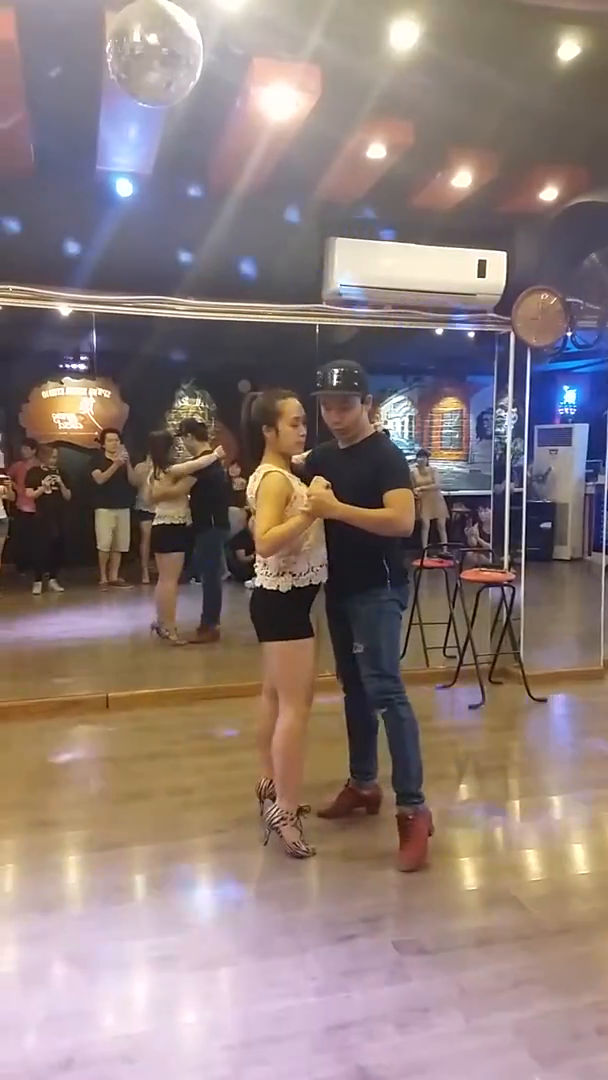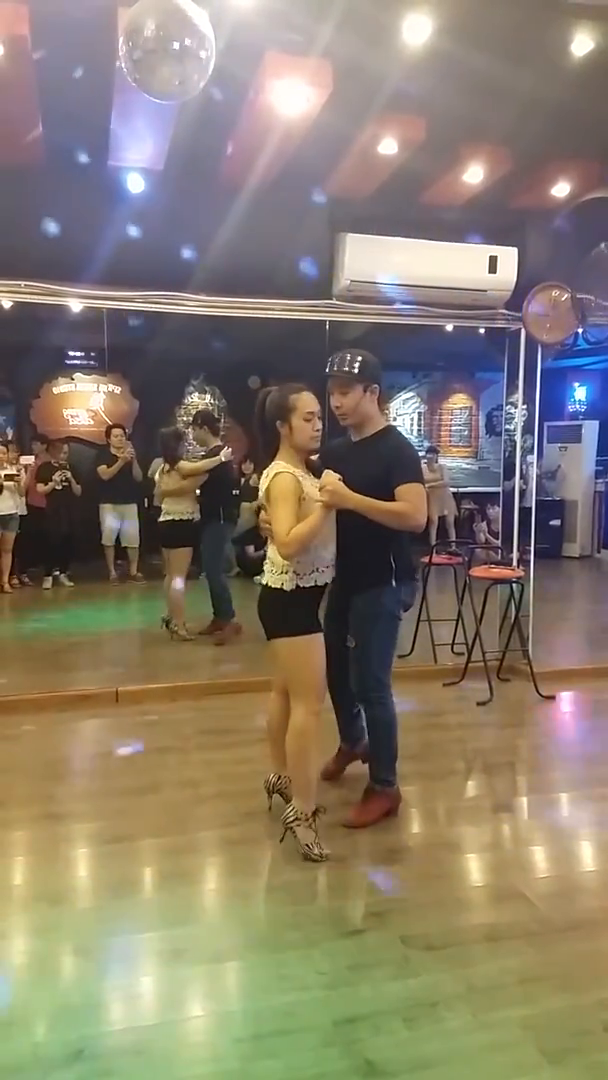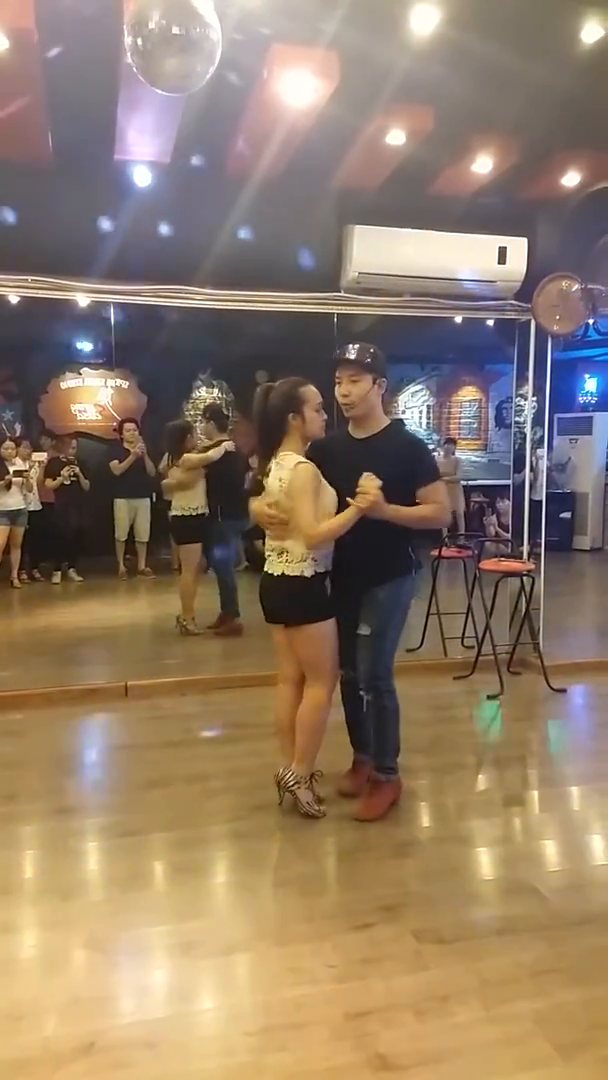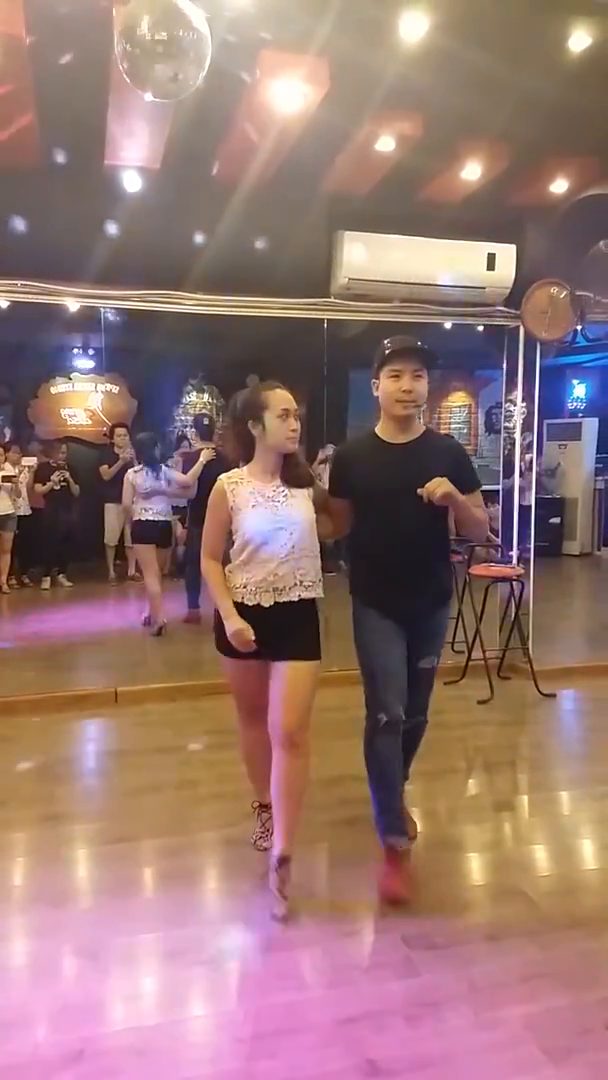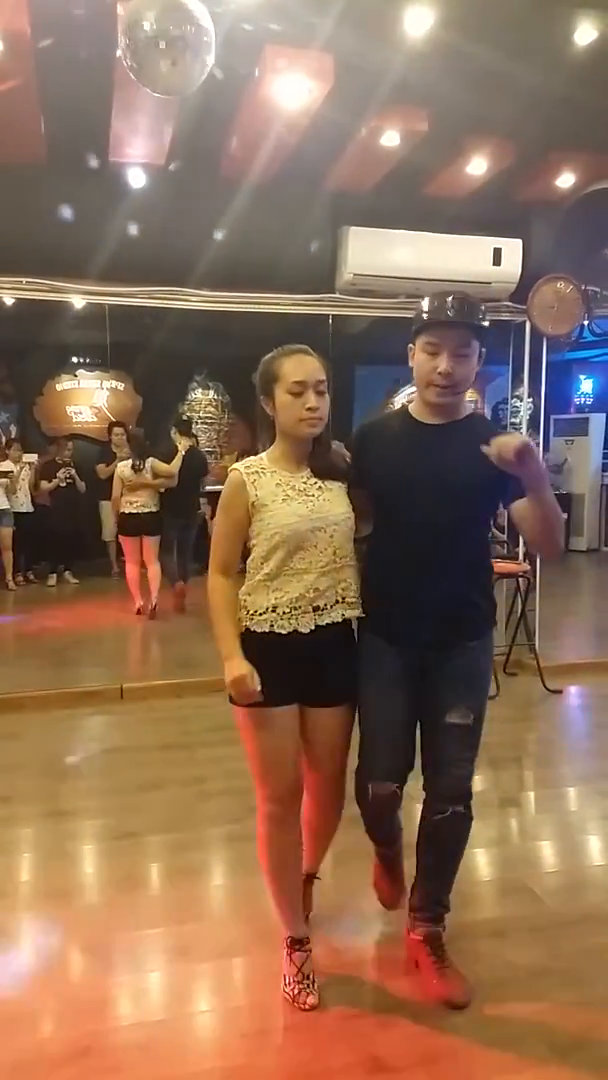
dt=1s
person 1, frame 1
left shoulder: (385, 456)
right shoulder: (322, 457)
left elbow: (403, 522)
left wrist: (336, 508)
left hip: (378, 588)
right hip: (340, 586)
left knee: (384, 690)
right knee: (354, 685)
left ankle: (413, 809)
right ankle: (363, 782)
person 1, frame 2
left shoulder: (396, 450)
right shoulder: (335, 451)
left elbow: (416, 517)
left wrist: (352, 499)
left hip: (384, 583)
right hip: (345, 578)
left knee: (371, 682)
right knee: (334, 666)
left ankle: (384, 787)
right ankle: (352, 741)
person 1, frame 3
left shoulder: (408, 447)
right shoulder: (328, 448)
left elbow: (440, 513)
left wrist: (385, 509)
right wrist: (264, 507)
left hip: (389, 578)
right hip: (344, 575)
left knee: (375, 674)
right knee: (350, 671)
left ankle: (387, 774)
right ankle: (363, 757)
person 1, frame 4
left shoulder: (449, 455)
right shoulder: (351, 456)
left elbow: (479, 532)
right elbow: (339, 525)
left wrist: (454, 499)
left hip: (431, 603)
right hip: (375, 604)
left knee: (414, 714)
right knee: (387, 715)
left ankle: (394, 795)
right ankle: (395, 844)
person 1, frame 5
left shoulder: (496, 446)
right shoulder: (374, 438)
left elbow: (548, 545)
right elbow: (352, 520)
left wrist: (533, 477)
left hip: (464, 638)
right hip: (385, 632)
left knee: (451, 789)
right knee: (380, 779)
left ankle: (427, 930)
right ankle: (386, 845)
person 2, frame 1
left shoulder: (282, 473)
right shoulder: (273, 479)
right elbow: (264, 543)
right wrist: (308, 513)
left hip: (280, 596)
right hip: (283, 599)
left knee: (275, 694)
right knee: (295, 703)
left ankle: (270, 783)
right ankle: (284, 811)
person 2, frame 2
left shoulder: (302, 470)
right shoulder: (283, 478)
right elbow: (287, 545)
right wrist: (327, 506)
left hip: (296, 595)
right hip: (290, 598)
left knee: (285, 691)
right knee: (308, 702)
left ankle: (279, 776)
right ankle: (301, 811)
person 2, frame 3
left shoulder: (279, 464)
right shoulder: (300, 469)
right elbow: (312, 536)
right wrist: (359, 509)
left hip: (280, 581)
right hip: (299, 585)
left knee: (293, 680)
right knee: (321, 680)
left ankle: (290, 770)
right ankle: (299, 775)
person 2, frame 4
left shoulder: (306, 484)
right shoulder: (228, 487)
right elbow: (210, 559)
right wrist: (227, 615)
left hip: (297, 617)
right hip: (244, 619)
left knee: (290, 735)
right knee: (253, 720)
left ankle: (281, 860)
right ankle: (264, 804)
person 2, frame 5
left shoulder: (340, 473)
right shoulder: (246, 479)
left elbow: (364, 545)
right elbow: (221, 574)
right wrist: (231, 654)
left hip: (333, 644)
right hip: (267, 647)
left knee: (327, 788)
right knee: (279, 799)
left ankle: (307, 872)
right ankle: (295, 942)
